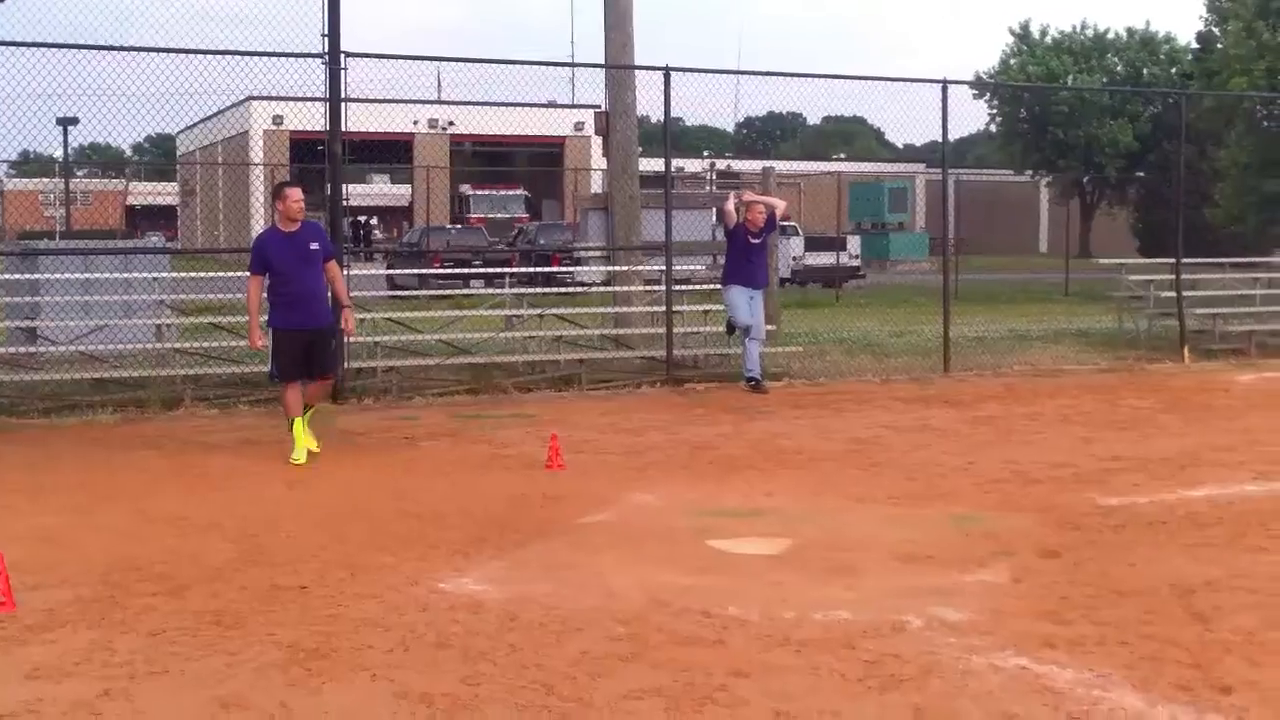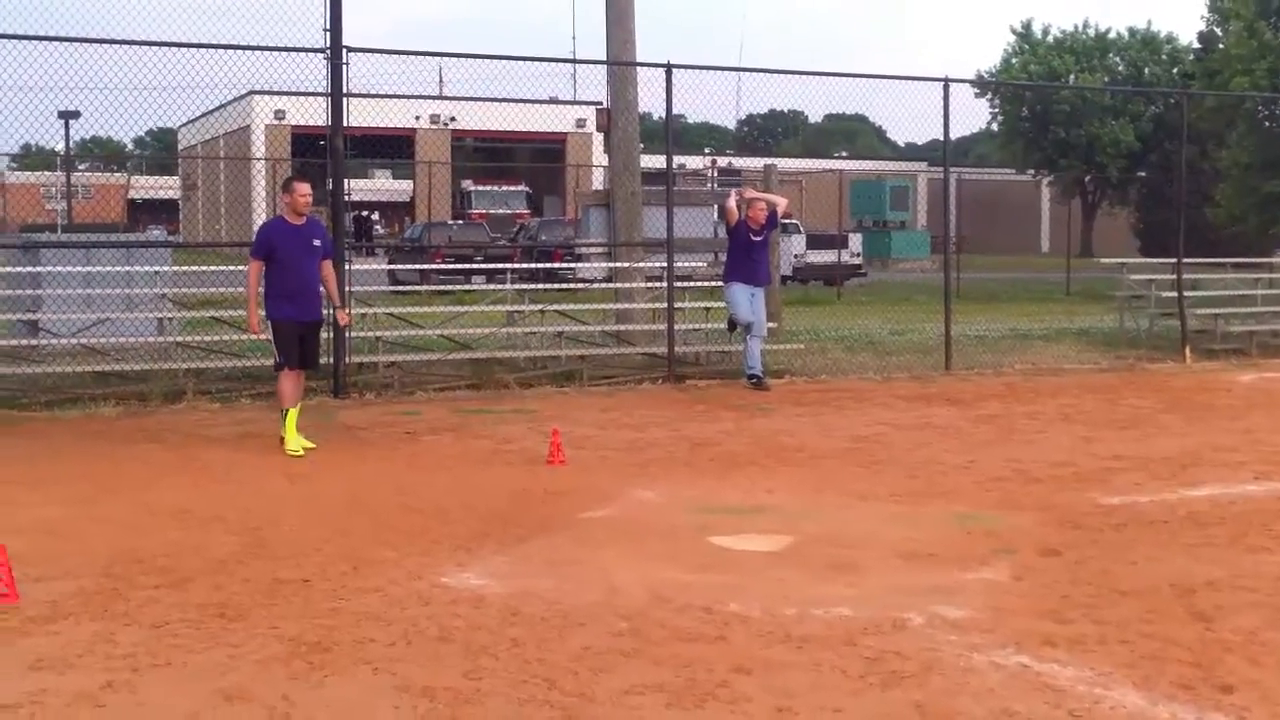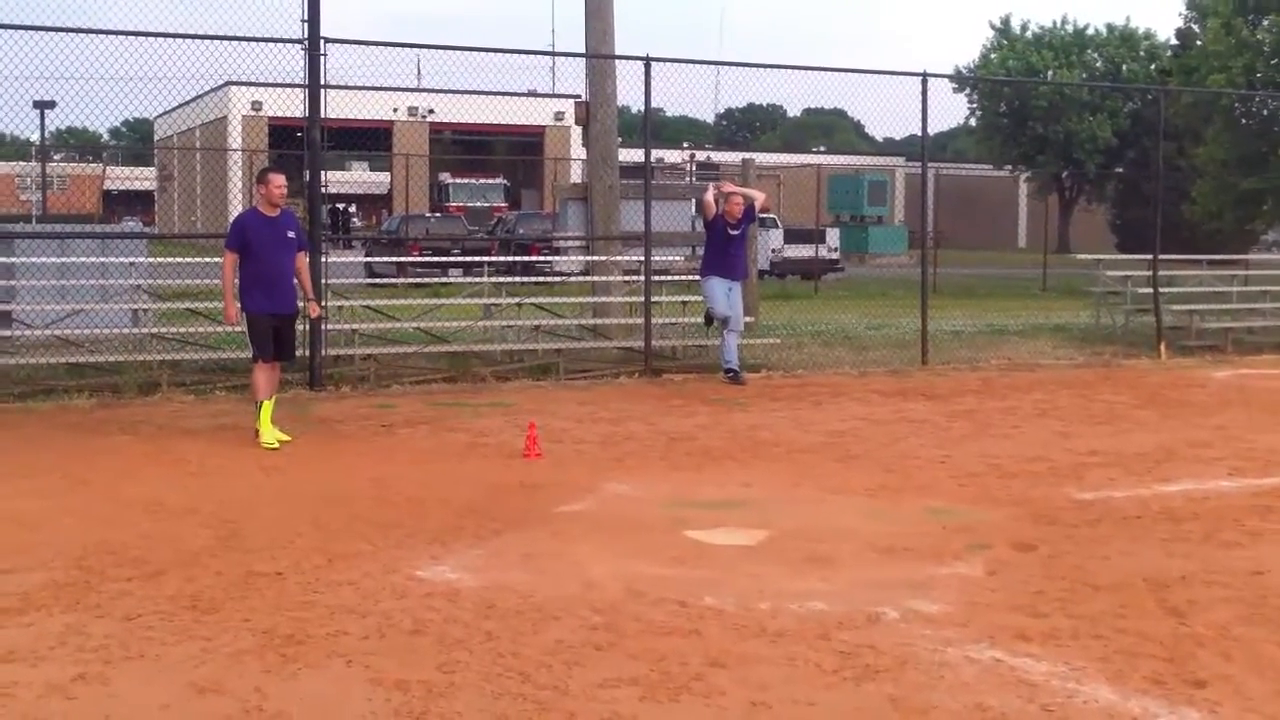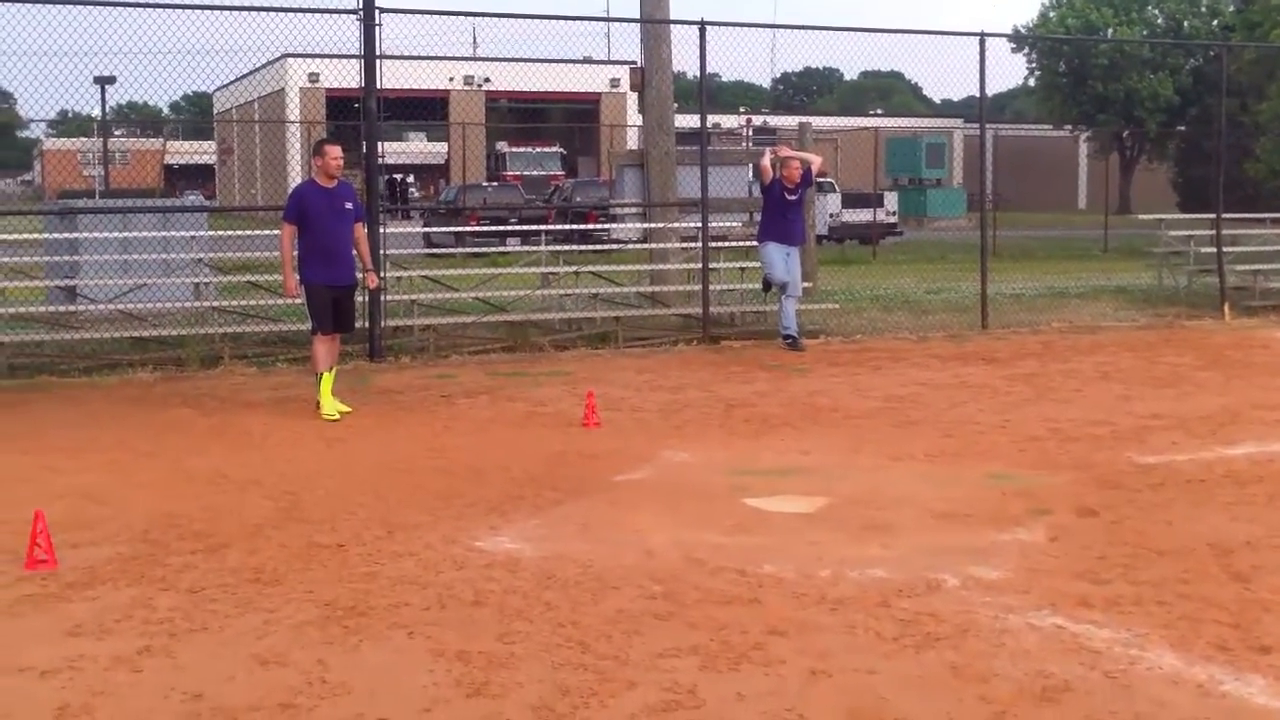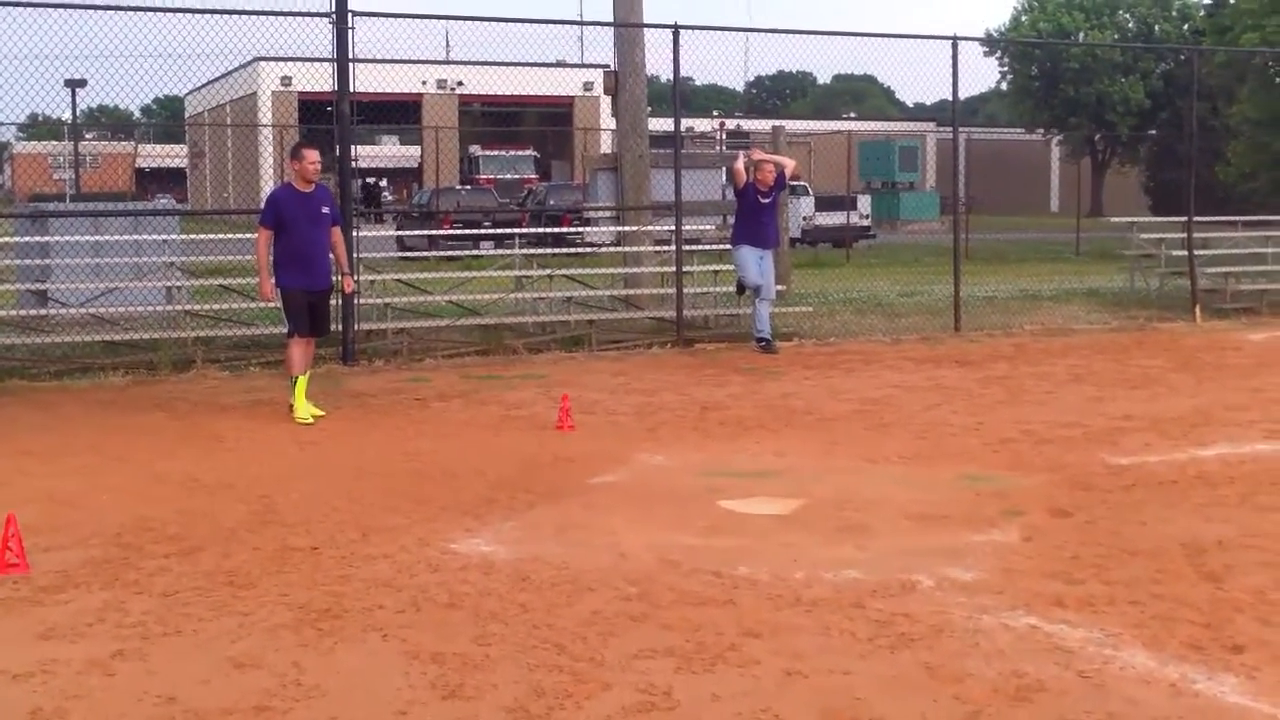
dt=1s
person 1, frame 1
left shoulder: (316, 232)
right shoulder: (265, 241)
left elbow: (332, 271)
right elbow: (255, 284)
left wrist: (346, 306)
right wrist: (253, 326)
left hip: (321, 323)
right hip: (285, 326)
left knee: (323, 379)
right knee: (290, 381)
left ankle: (302, 423)
right ankle: (299, 440)
person 1, frame 2
left shoulder: (318, 229)
right shoulder: (270, 230)
left elbow: (327, 270)
right elbow: (255, 270)
left wrist: (338, 306)
right wrist: (252, 310)
left hip: (312, 315)
right hip: (282, 315)
left knee: (301, 370)
right knee: (288, 370)
left ankle: (291, 428)
right ankle: (289, 432)
person 1, frame 3
left shoulder: (291, 221)
right shoulder: (245, 221)
left elbow: (300, 262)
right elbow: (229, 263)
left wrist: (310, 298)
right wrist: (229, 302)
left hip: (287, 307)
right hip: (257, 307)
left knee: (276, 363)
right knee: (262, 361)
left ankle: (267, 421)
right ankle: (263, 425)
person 1, frame 4
left shoulder: (349, 191)
right shoulder: (302, 193)
left elbow: (358, 233)
right elbow: (287, 235)
left wrist: (368, 268)
right wrist: (288, 274)
left hip: (345, 278)
right hip: (316, 279)
left knee: (336, 334)
right knee: (322, 334)
left ankle: (328, 392)
right ankle: (324, 397)
person 1, frame 5
left shoulder: (326, 195)
right shoulder: (279, 197)
left elbow: (336, 236)
right elbow: (264, 239)
left wrist: (345, 272)
right wrist: (264, 278)
left hip: (321, 282)
right hip: (291, 283)
left knee: (311, 338)
right knee: (298, 337)
left ankle: (302, 397)
right ankle: (297, 400)
person 2, frame 1
left shoulder: (764, 229)
right shoulder: (737, 230)
left elbow: (781, 205)
right elbow: (728, 209)
left wrist: (754, 197)
right wrist: (732, 199)
left hip: (757, 289)
right hip: (735, 286)
left knee: (756, 334)
right knee: (744, 321)
left ankle: (752, 377)
right ankle: (733, 321)
person 2, frame 2
left shoulder: (766, 226)
right shoulder: (738, 227)
left elbow: (783, 203)
right elbow: (729, 207)
left wrist: (756, 195)
right wrist: (733, 196)
left hip: (758, 286)
right hip: (736, 283)
left knee: (757, 331)
right knee: (745, 318)
left ankle: (754, 374)
right ankle: (735, 318)
person 2, frame 3
left shoulder: (744, 219)
right shoulder: (716, 221)
left elbow: (761, 197)
right elbow: (707, 200)
left wrist: (735, 189)
right wrist: (711, 189)
left hip: (735, 280)
right hip: (713, 277)
left knee: (734, 326)
right knee: (722, 312)
left ankle: (730, 369)
right ankle: (711, 313)
person 2, frame 4
left shoulder: (802, 184)
right shoulder: (773, 186)
left elbow: (818, 160)
right elbow: (764, 165)
left wrist: (791, 153)
right wrist: (768, 154)
left hip: (793, 246)
right hip: (771, 243)
left knee: (792, 292)
right knee: (780, 278)
left ankle: (789, 335)
right ankle: (770, 278)
person 2, frame 5
left shoulder: (775, 187)
right shoulder: (747, 189)
left elbow: (791, 164)
right elbow: (737, 169)
left wrist: (764, 156)
right wrist: (741, 157)
left hip: (766, 249)
right hip: (744, 246)
left knee: (766, 295)
right knee: (754, 281)
left ankle: (762, 338)
right ankle: (744, 281)
